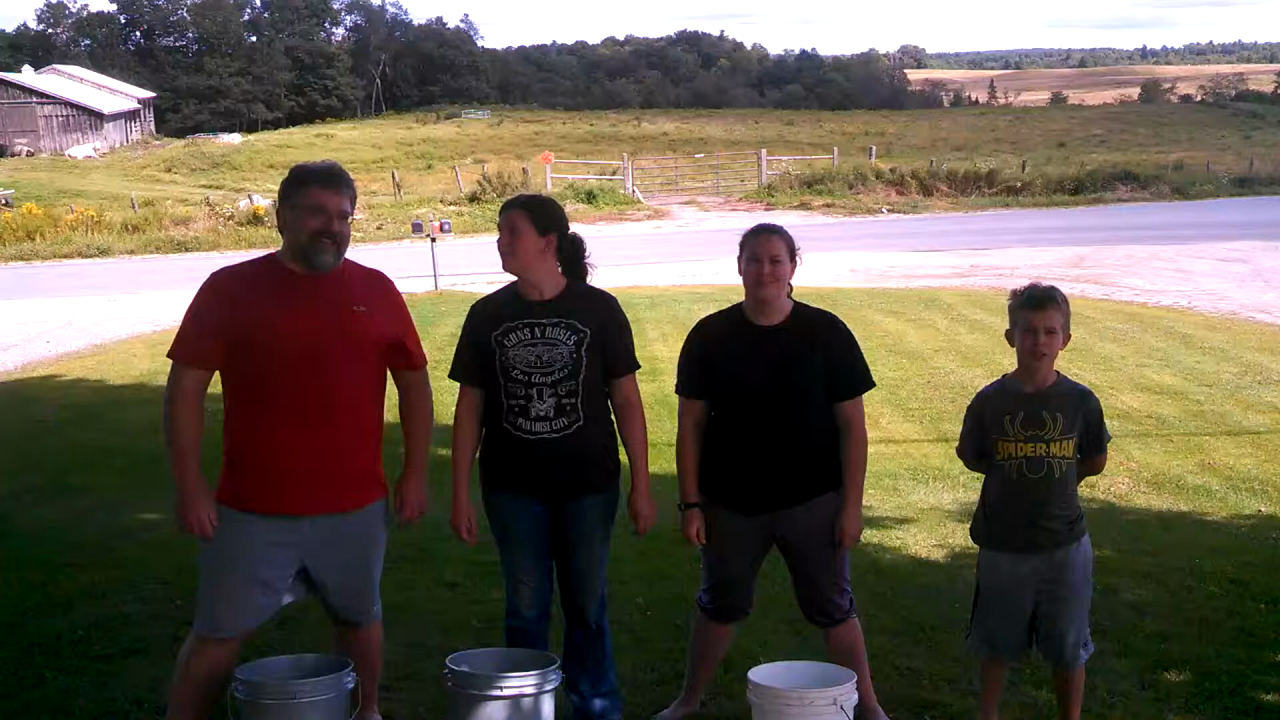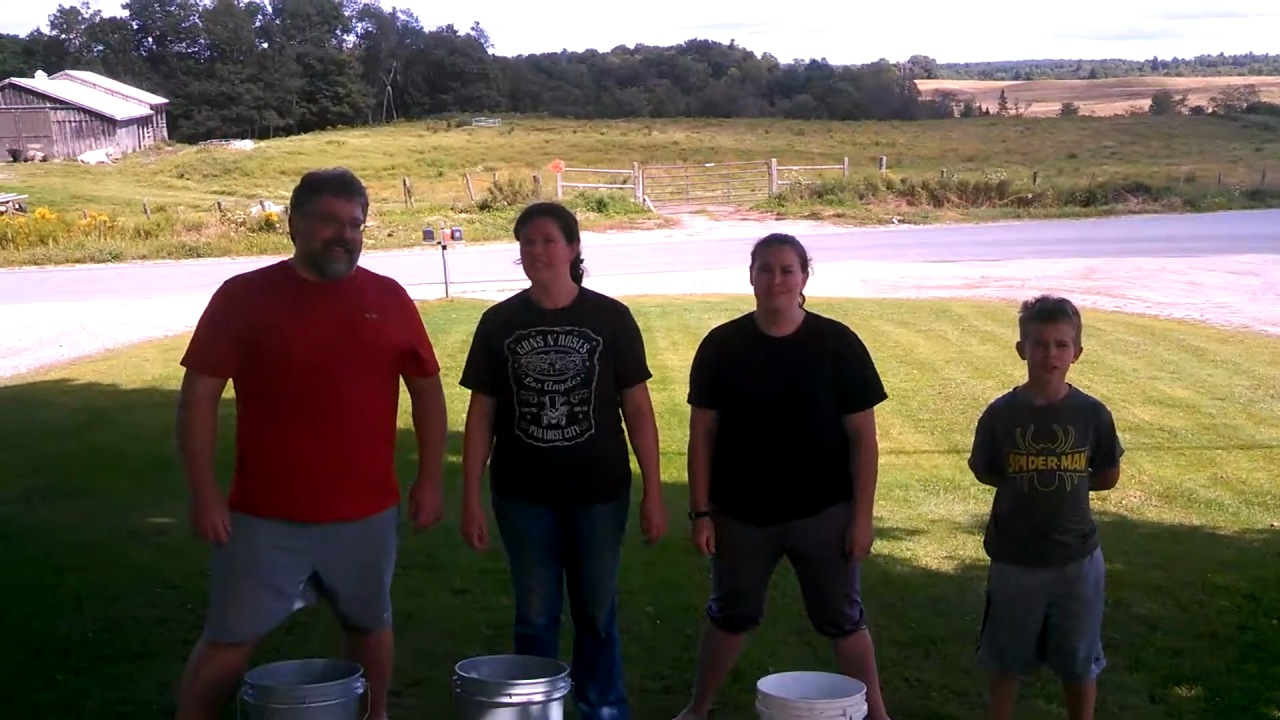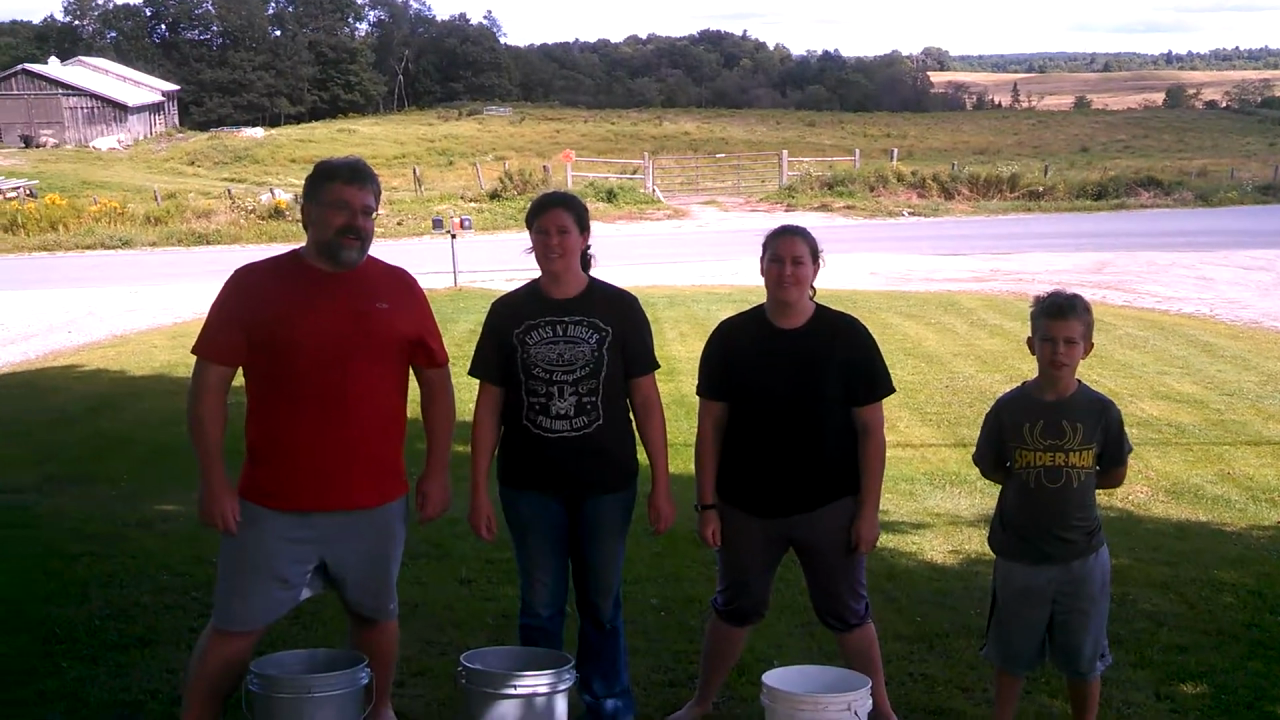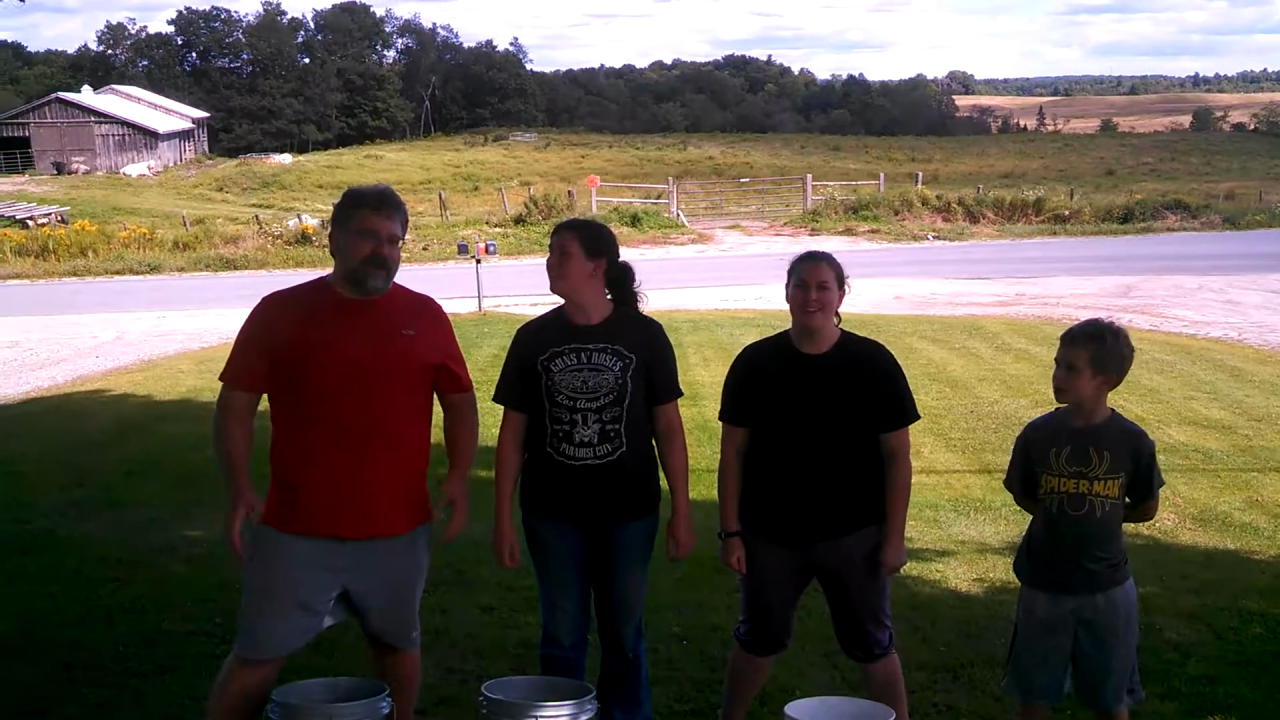
dt=0.5s
person 1, frame 1
left shoulder: (376, 291)
right shoulder: (229, 288)
left elbow: (413, 380)
right elbow: (186, 385)
left wrist: (415, 472)
right wrist: (189, 483)
left hip: (353, 505)
right hip: (253, 509)
left knee: (359, 617)
right knee: (218, 633)
person 1, frame 2
left shoulder: (388, 298)
right shoulder: (243, 295)
left elbow: (426, 388)
right elbow: (200, 392)
left wrist: (430, 478)
right wrist: (203, 490)
left hip: (366, 512)
right hip: (264, 515)
left knee: (369, 624)
right knee: (229, 638)
person 1, frame 3
left shoulder: (399, 288)
right shoulder: (253, 284)
left elbow: (435, 378)
right elbow: (210, 381)
left wrist: (437, 469)
right wrist: (213, 479)
left hip: (374, 501)
right hip: (273, 503)
left knee: (375, 614)
right knee: (234, 627)
person 1, frame 4
left shoulder: (425, 315)
right shoulder: (280, 311)
left elbow: (459, 401)
right elbow: (235, 405)
left wrist: (458, 475)
right wrist: (240, 486)
left hip: (398, 528)
right hip: (296, 531)
left knee: (396, 641)
right knee: (257, 654)
person 2, frame 1
left shoulder: (598, 309)
right shoulder: (487, 315)
left elbow: (626, 398)
right elbow: (471, 404)
left wrist: (641, 484)
right wrist: (460, 491)
left hip: (587, 483)
right hip: (512, 485)
left knee: (586, 605)
right knee: (525, 605)
person 2, frame 2
left shoulder: (610, 318)
right shoulder: (499, 322)
left elbow: (637, 407)
right elbow: (482, 412)
left wrist: (653, 493)
right wrist: (471, 498)
left hip: (598, 491)
right hip: (522, 493)
left knee: (595, 613)
right knee: (535, 614)
person 2, frame 3
left shoulder: (619, 308)
right shoulder: (508, 312)
left elbow: (645, 398)
right elbow: (489, 402)
left wrist: (660, 484)
right wrist: (478, 489)
left hip: (605, 482)
right hip: (529, 484)
left knee: (601, 603)
right knee: (540, 605)
person 2, frame 4
left shoulder: (644, 335)
right shoulder: (533, 338)
left elbow: (668, 426)
right elbow: (513, 430)
left wrist: (682, 512)
right wrist: (502, 516)
left hip: (628, 512)
right hip: (552, 513)
left knee: (623, 632)
right knee: (562, 634)
person 3, frame 1
left shoulder: (826, 332)
right shoulder: (710, 335)
left elbow: (851, 424)
right elbow: (691, 423)
left wrist: (852, 503)
right wrist: (690, 501)
left hip: (812, 500)
right hip: (730, 502)
left knee: (834, 607)
right knee: (718, 605)
person 3, frame 2
left shoulder: (838, 343)
right shoulder: (722, 345)
left elbow: (863, 435)
right elbow: (703, 433)
left wrist: (862, 515)
right wrist: (701, 511)
left hip: (823, 511)
right hip: (741, 512)
left knee: (842, 619)
right knee: (730, 615)
person 3, frame 3
left shoulder: (848, 336)
right shoulder: (731, 337)
left elbow: (871, 428)
right elbow: (712, 425)
left wrist: (869, 509)
right wrist: (707, 503)
left hip: (830, 504)
right hip: (747, 505)
left knee: (848, 613)
right knee: (734, 609)
person 3, frame 4
left shoulder: (872, 362)
right shoulder: (755, 362)
left elbow: (896, 454)
right elbow: (734, 451)
left wrist: (894, 537)
right wrist: (731, 531)
left hip: (854, 534)
right hip: (771, 534)
left knee: (872, 644)
right knee: (758, 638)
person 4, frame 1
left shoulder: (1081, 400)
right shoulder: (989, 400)
left elbow: (1095, 463)
right elbow: (972, 459)
left wrist: (1038, 476)
right wrist: (1013, 476)
left hip: (1065, 543)
right hip: (1002, 543)
left knee: (1069, 648)
right knee: (996, 644)
person 4, frame 2
left shoulder: (1092, 413)
right shoulder: (1001, 413)
left elbow: (1108, 476)
right elbow: (984, 473)
left wrist: (1066, 487)
right wrist: (1024, 487)
left hip: (1077, 558)
right hip: (1014, 558)
left knee: (1080, 661)
right knee: (1006, 657)
person 4, frame 3
left shoulder: (1101, 411)
right shoulder: (1008, 408)
left elbow: (1115, 476)
right elbow: (991, 469)
left wrist: (1071, 484)
right wrist: (1032, 485)
left hip: (1082, 556)
right hip: (1019, 555)
left knee: (1084, 660)
right knee: (1011, 655)
person 4, frame 4
left shoulder: (1132, 441)
right shoulder: (1038, 434)
left elbow: (1146, 508)
left wrist: (1101, 515)
right wrist: (1062, 518)
left hip: (1107, 586)
right hip: (1044, 584)
right knee: (1035, 685)
